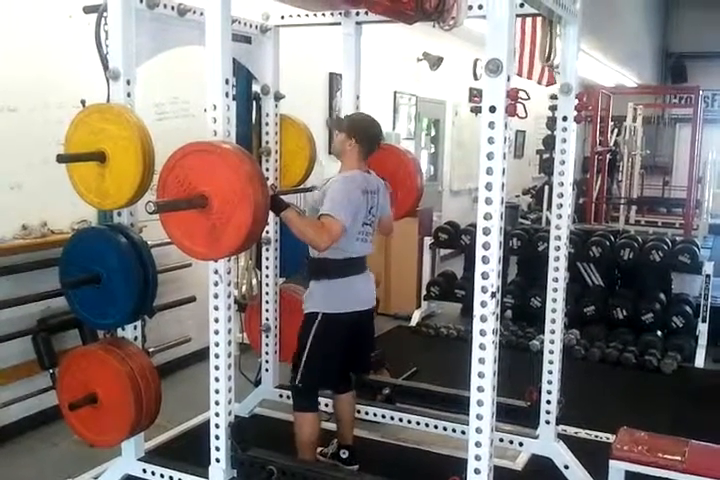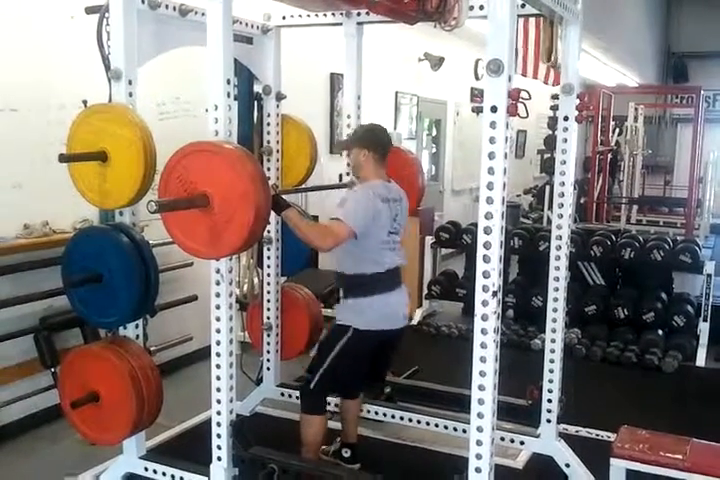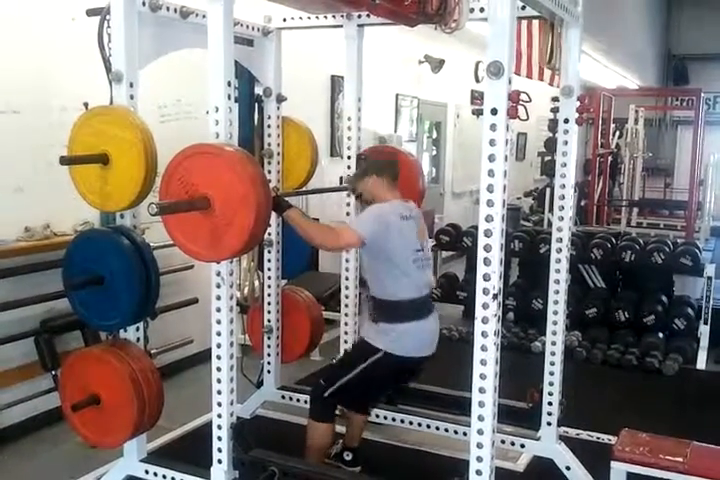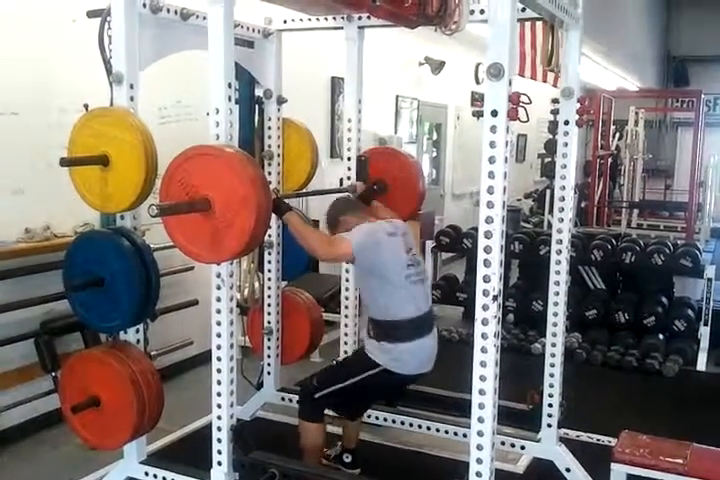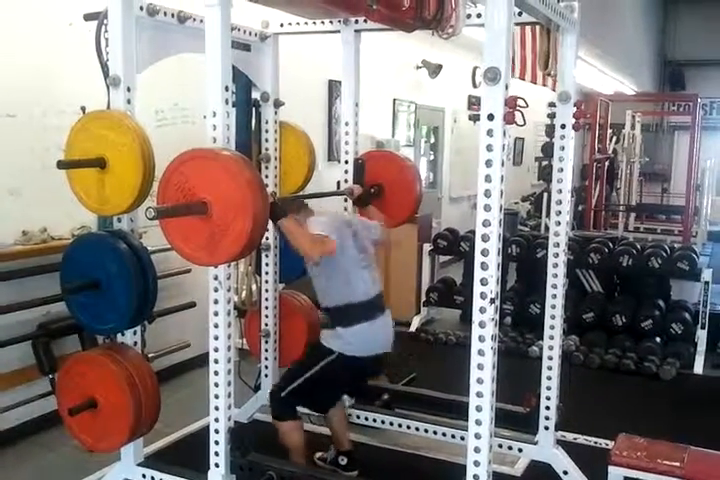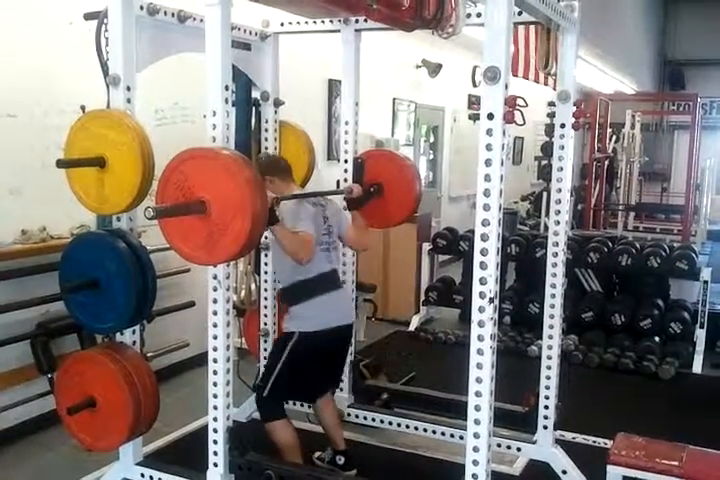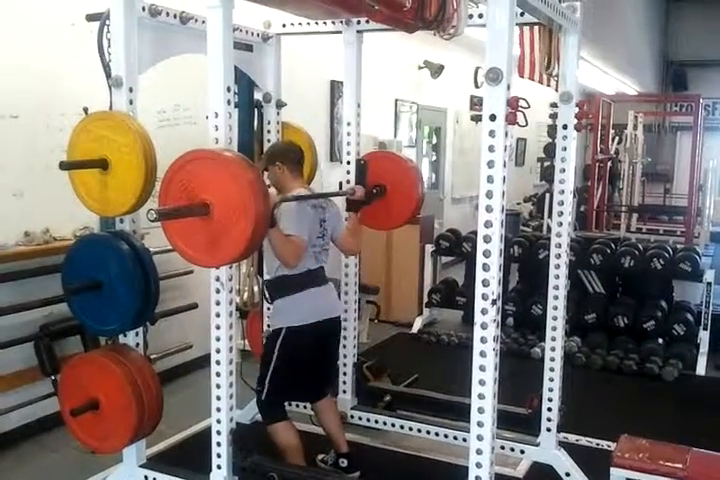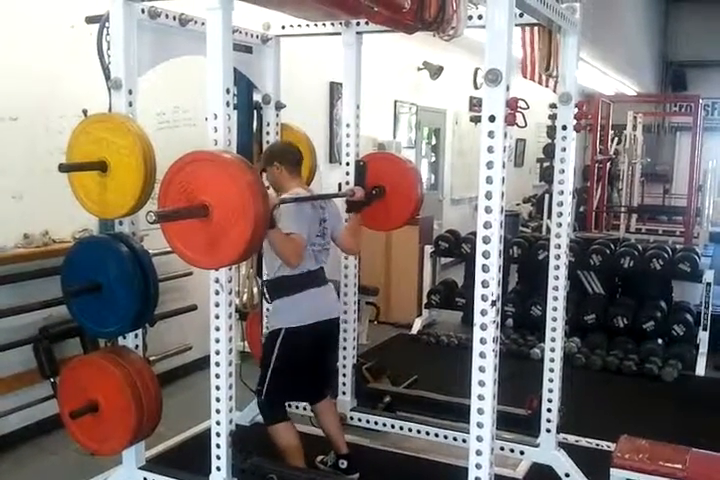
dt=0.2s
person 1, frame 1
left shoulder: (342, 185)
right shoulder: (375, 184)
left elbow: (322, 238)
right elbow: (387, 226)
left wrist: (279, 205)
left hip: (332, 299)
right hip: (360, 295)
left knee: (304, 389)
right knee: (342, 378)
right ankle: (344, 451)
person 1, frame 2
left shoulder: (363, 197)
right shoulder: (396, 193)
left elbow: (325, 239)
left wrist: (280, 206)
left hip: (364, 314)
right hip: (393, 310)
left knee: (313, 390)
right knee: (350, 381)
right ankle: (346, 450)
person 1, frame 3
left shoulder: (380, 216)
right shoulder: (410, 211)
left elbow: (331, 239)
left wrist: (283, 207)
right wrist: (368, 201)
left hip: (396, 338)
right hip: (422, 332)
left knee: (324, 396)
right knee: (356, 387)
right ankle: (347, 453)
person 1, frame 4
left shoulder: (368, 235)
right shoulder: (397, 228)
left elbow: (326, 249)
left wrist: (283, 210)
right wrist: (369, 197)
left hip: (398, 354)
right hip: (421, 346)
left knee: (312, 395)
right knee: (345, 386)
right ankle: (346, 455)
person 1, frame 5
left shoulder: (318, 223)
right shoulder: (347, 221)
left elbow: (315, 250)
right elbow: (382, 229)
left wrist: (279, 216)
right wrist: (364, 201)
left hip: (351, 339)
right hip: (378, 334)
left knee: (282, 399)
right knee: (323, 387)
right ankle: (343, 457)
person 1, frame 6
left shoulder: (291, 207)
right shoulder: (323, 202)
left elbow: (303, 252)
right elbow: (361, 241)
left wrist: (273, 221)
right wrist: (357, 204)
left hip: (310, 319)
right hip: (340, 313)
left knee: (268, 398)
right knee: (318, 385)
right ankle: (339, 457)
person 1, frame 7
left shoulder: (292, 205)
right shoulder: (324, 203)
left elbow: (291, 257)
right elbow: (351, 246)
left wrist: (268, 221)
right wrist: (356, 208)
left hip: (295, 316)
right hip: (326, 309)
left knee: (269, 401)
right knee: (318, 389)
person 1, frame 8
left shoulder: (290, 205)
right shoulder: (323, 203)
left elbow: (293, 256)
right elbow: (351, 245)
left wrist: (267, 222)
right wrist: (356, 209)
left hip: (294, 317)
right hip: (325, 310)
left knee: (270, 402)
right knee: (318, 390)
